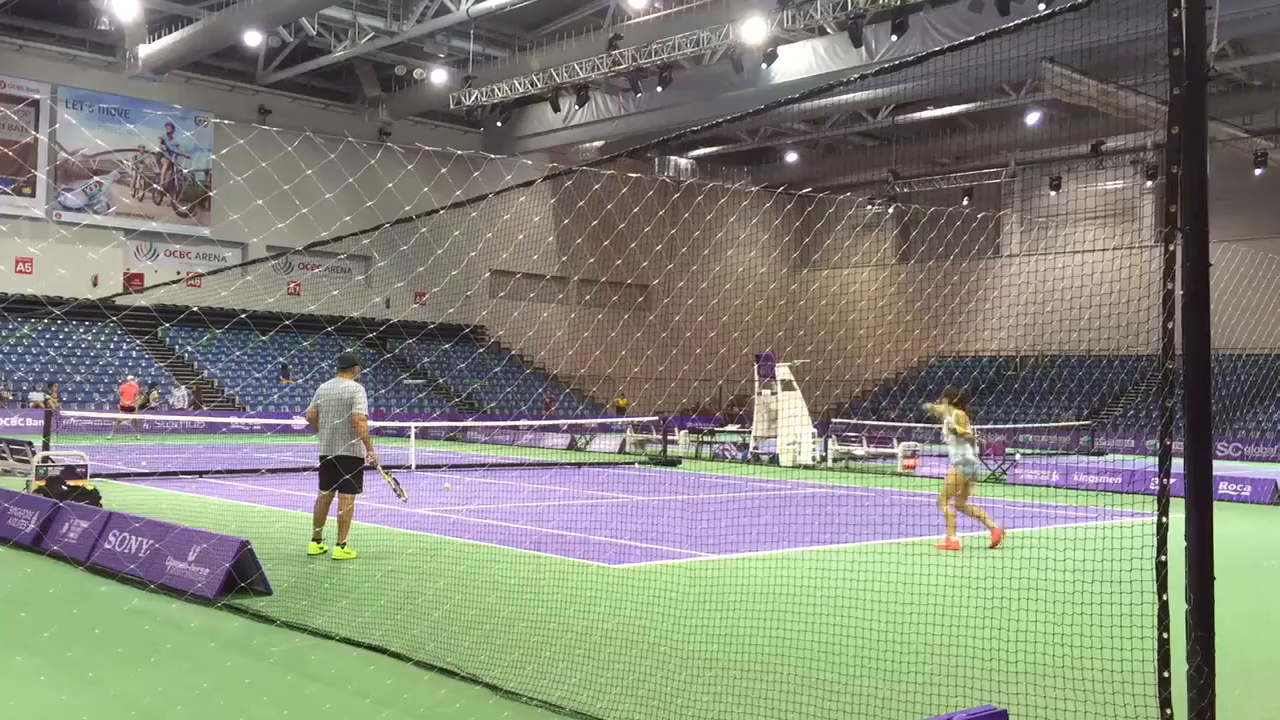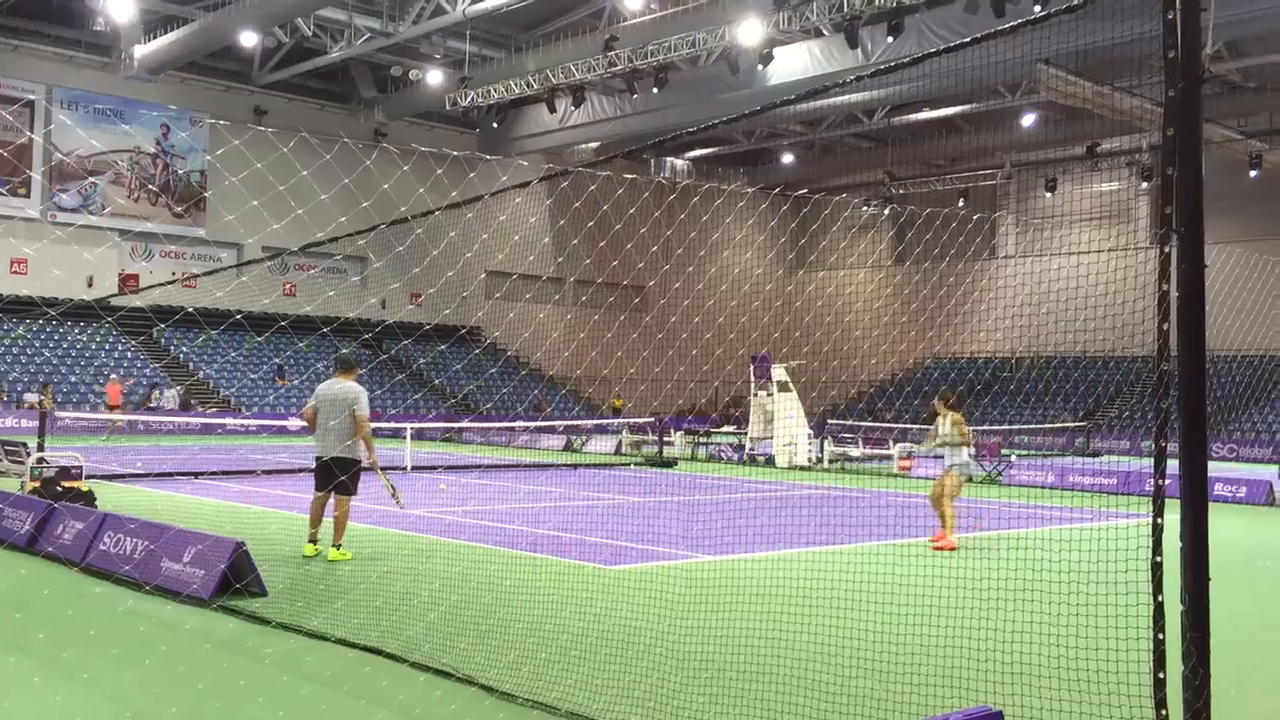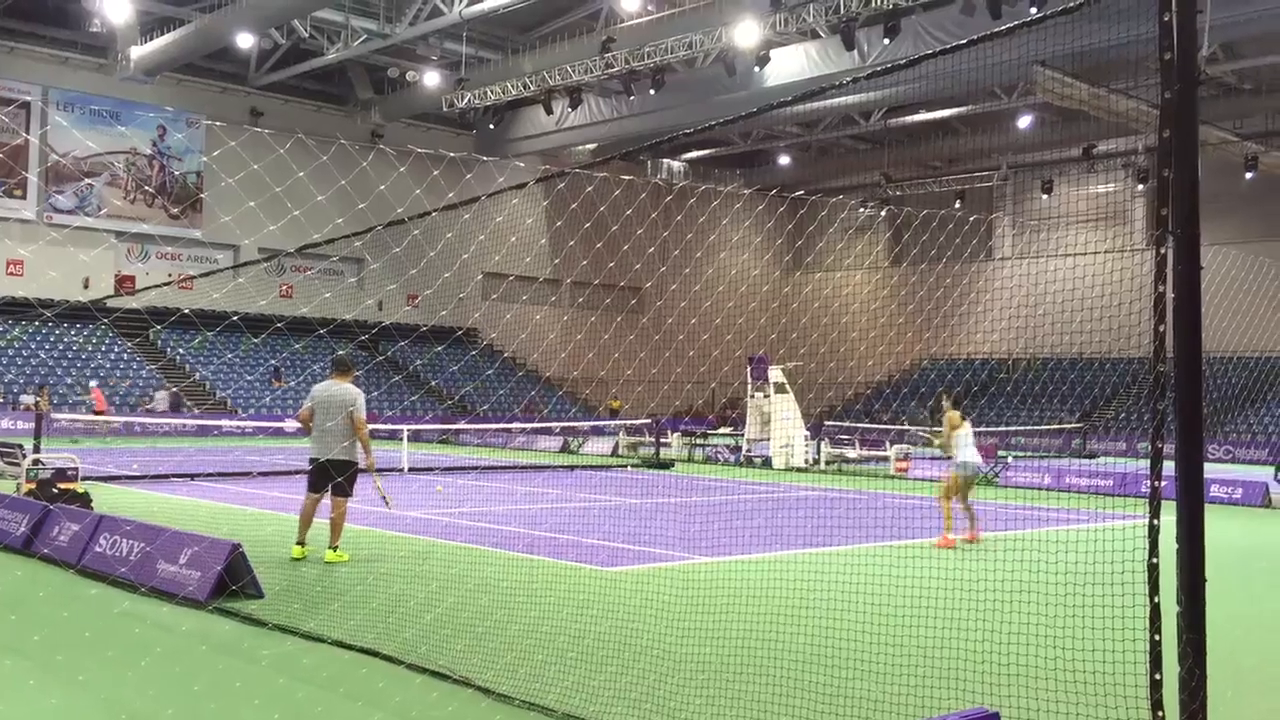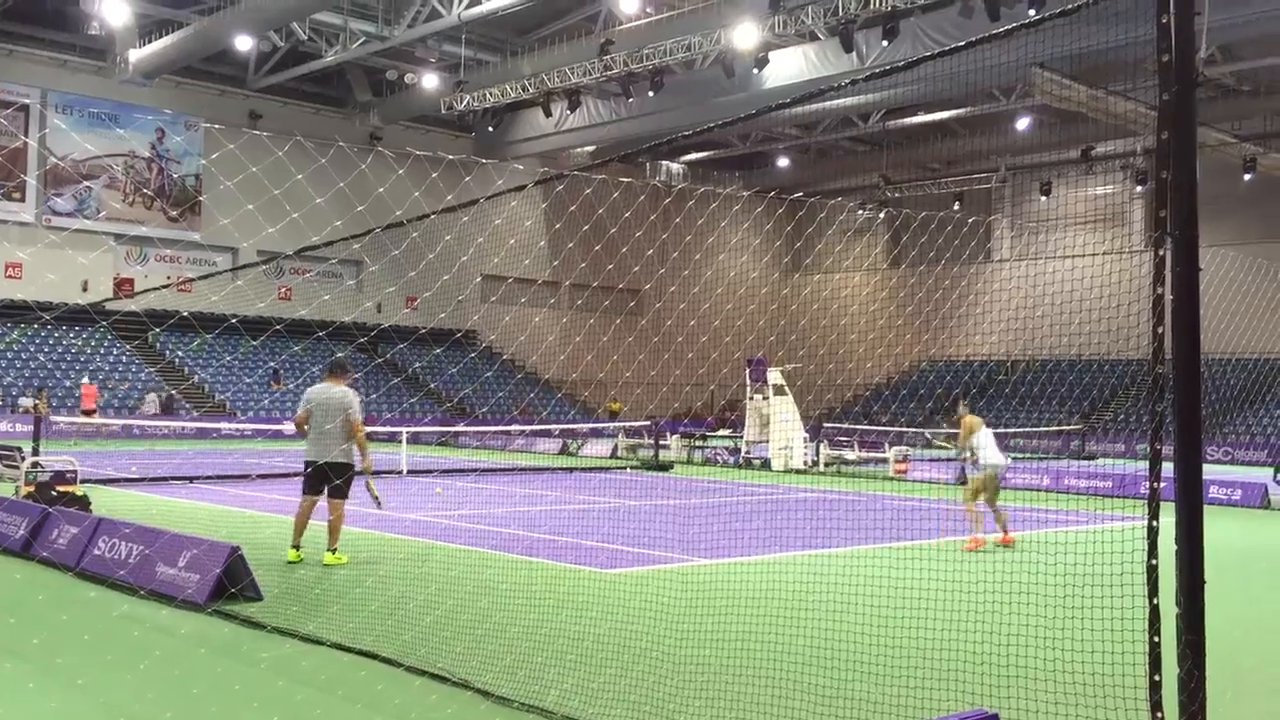
dt=0.3s
person 1, frame 1
left shoulder: (323, 388)
right shoulder: (356, 389)
left elbow: (310, 416)
right elbow: (359, 421)
right wrist: (369, 450)
left hip: (326, 450)
right hip: (350, 452)
left knee: (324, 495)
right knee: (346, 499)
left ankle: (316, 542)
right ankle: (341, 546)
person 1, frame 2
left shoulder: (322, 388)
right shoulder: (358, 391)
left elbow: (307, 416)
right elbow: (362, 423)
right wrist: (371, 452)
left hip: (323, 451)
right hip: (348, 454)
left knee: (320, 496)
right knee: (342, 501)
left ankle: (311, 543)
right ankle: (336, 548)
person 1, frame 3
left shoulder: (317, 389)
right shoulder: (355, 393)
left elbow: (303, 417)
right elbow: (360, 426)
right wrist: (368, 455)
left hip: (318, 453)
right hip: (345, 455)
left knee: (312, 498)
right knee: (339, 502)
left ankle: (299, 545)
right ankle: (333, 550)
person 1, frame 4
left shoulder: (311, 392)
right shoulder: (349, 395)
left elbow: (298, 421)
right elbow: (357, 428)
right wrist: (365, 457)
left hip: (313, 456)
right hip: (341, 458)
left knee: (307, 501)
right knee: (336, 505)
left ankle: (294, 548)
right ankle: (332, 552)
person 2, frame 1
left shoulder: (959, 415)
right shoulder: (946, 413)
left elbow: (971, 437)
left wrist: (956, 429)
right wrist: (934, 408)
left hip: (964, 463)
right hip: (965, 463)
left knee: (943, 499)
right knee: (960, 504)
left ankle: (952, 539)
right ankle: (994, 529)
person 2, frame 2
left shoulder: (955, 417)
right shoulder: (940, 419)
left elbow: (967, 441)
right elbow: (932, 439)
left wrist: (946, 441)
right wrist: (932, 442)
left hip: (960, 464)
right hip: (950, 464)
left knee: (947, 498)
right knee: (934, 497)
left ankle: (950, 539)
right ankle: (944, 532)
person 2, frame 3
left shoulder: (949, 417)
right shoulder: (963, 418)
left elbow: (946, 442)
left wrist: (939, 443)
right wrist: (949, 449)
left hip: (963, 463)
right hip: (975, 463)
left knee: (945, 497)
right knee: (963, 499)
left ankle: (948, 537)
right ankle: (973, 533)
person 2, frame 4
left shoulder: (967, 421)
right shoulder: (980, 422)
left elbow: (962, 444)
left wrist: (960, 450)
right wrist: (971, 455)
left hip: (990, 465)
right hip: (1001, 464)
left knee: (969, 498)
right knee: (990, 502)
left ankle: (978, 537)
right ankle: (1006, 535)
